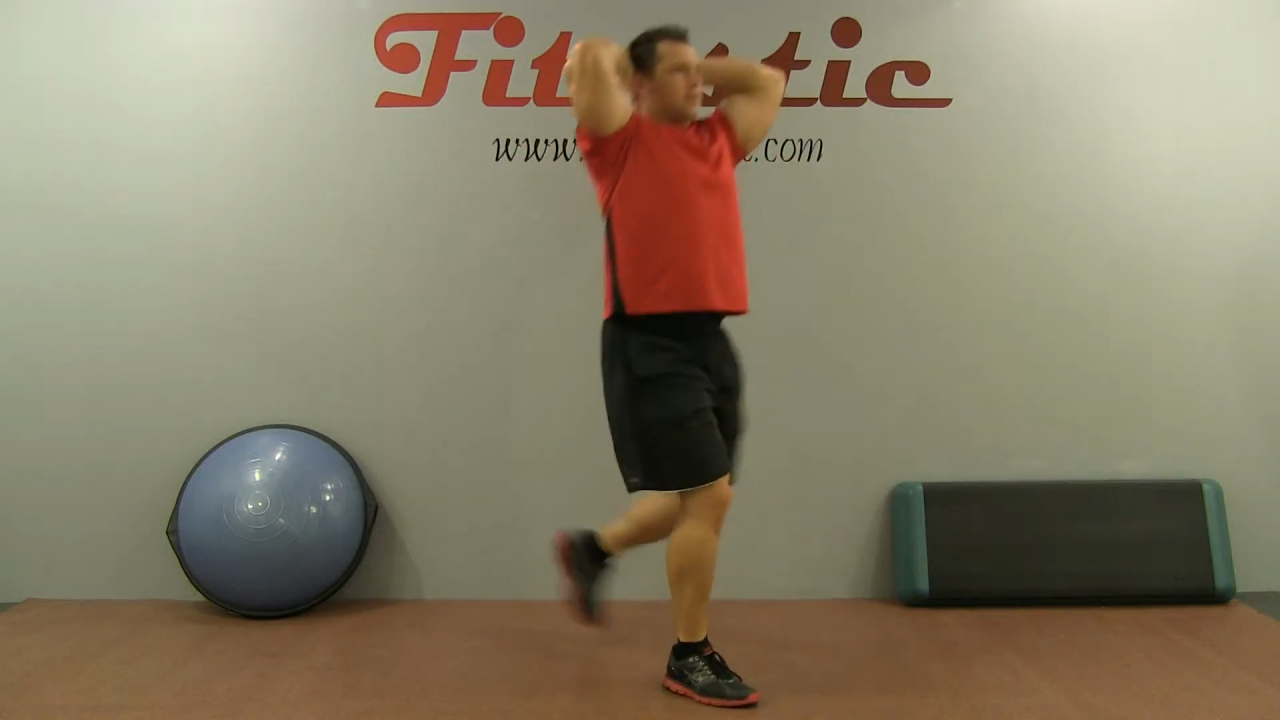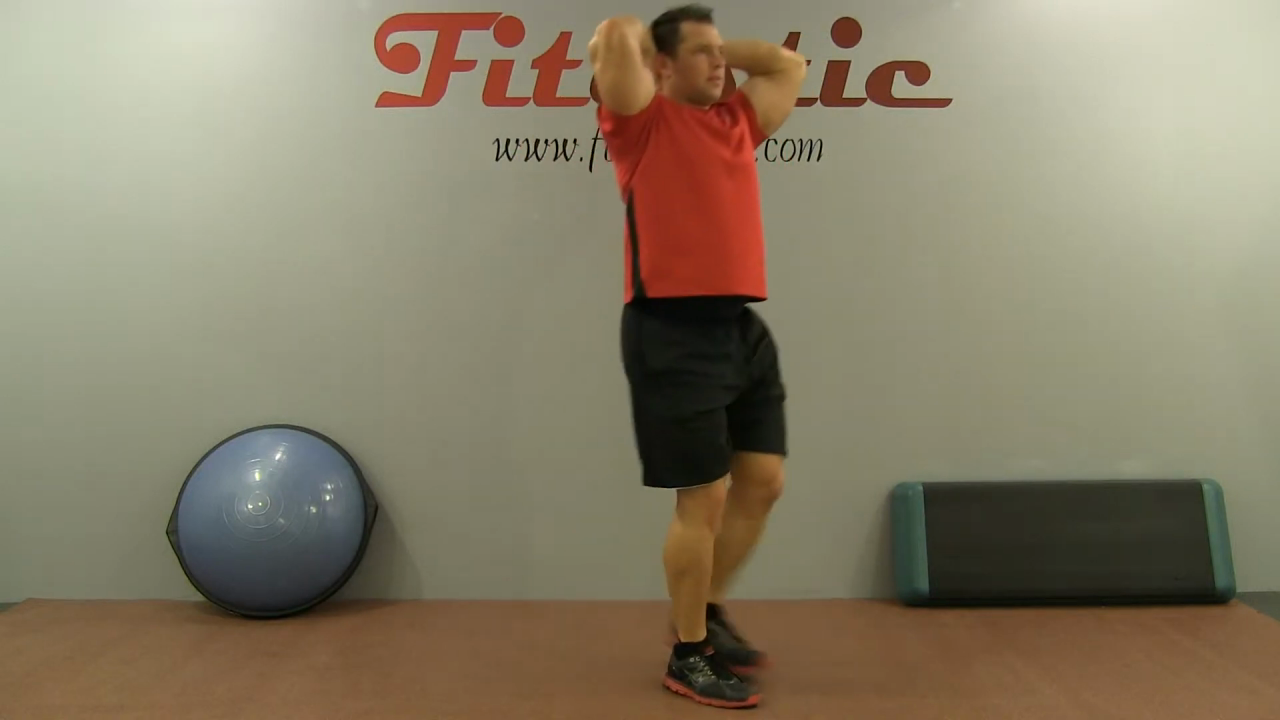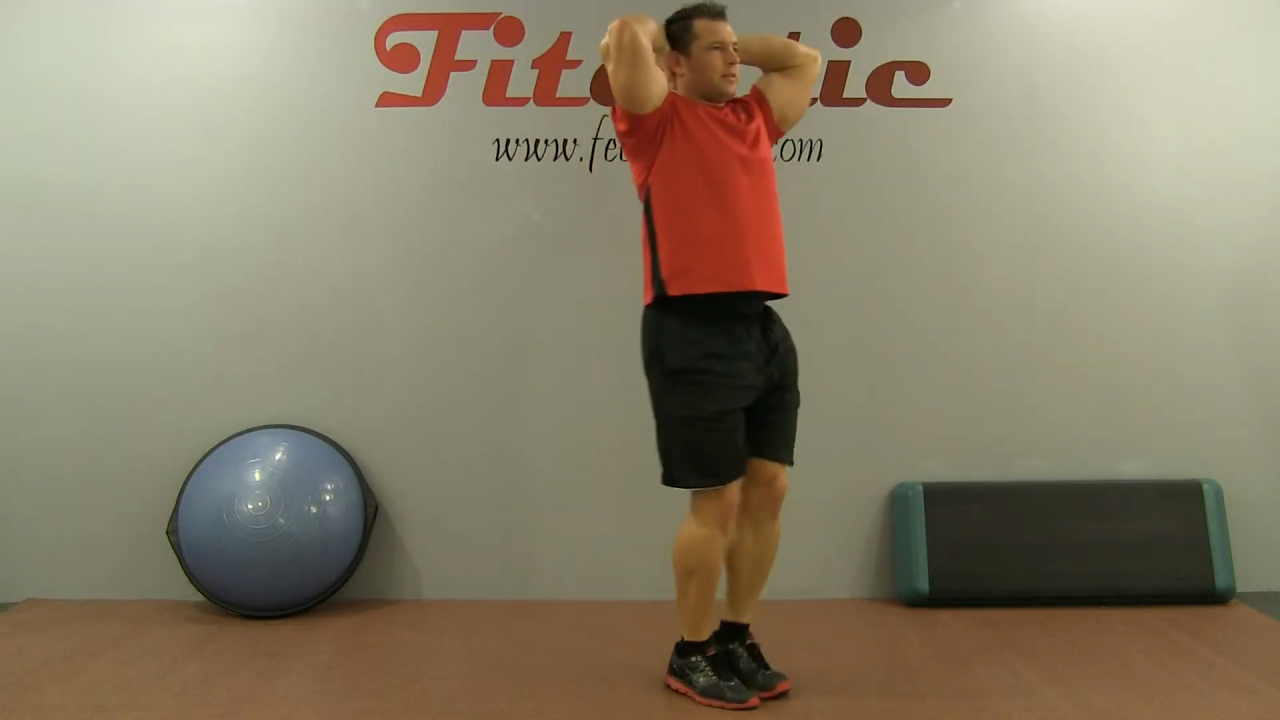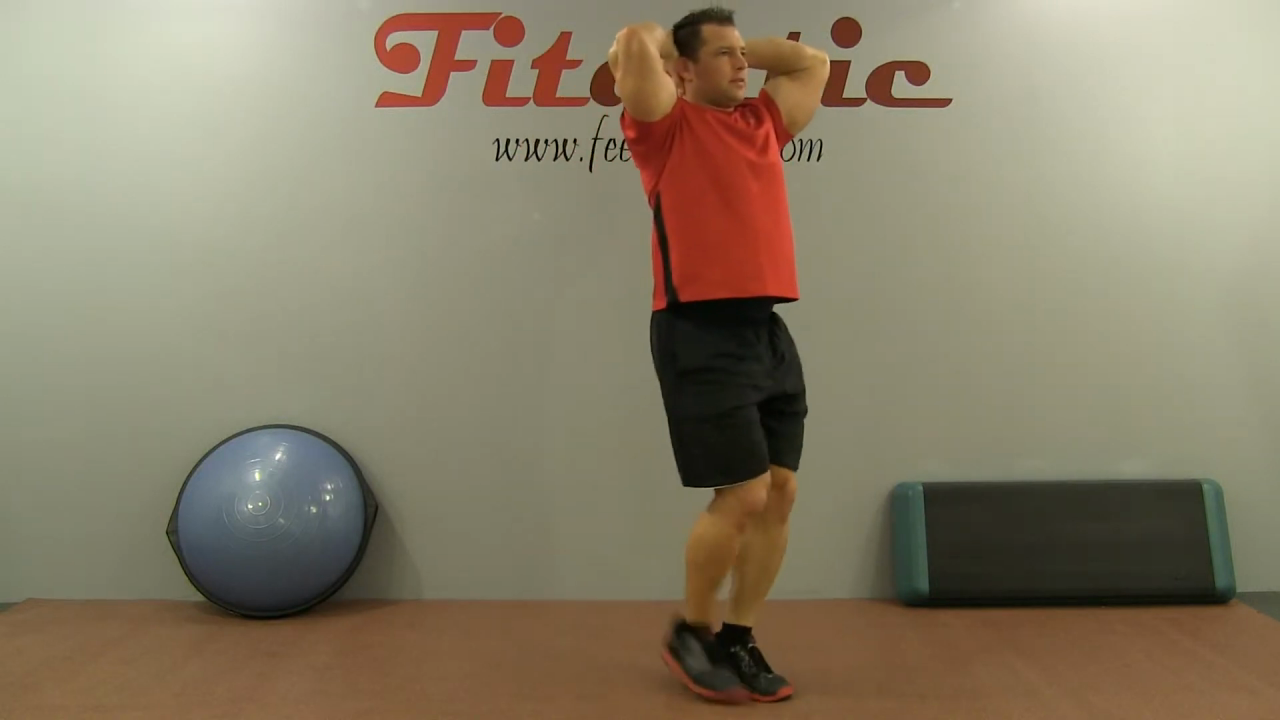
dt=0.2s
person 1, frame 1
left shoulder: (717, 139)
right shoulder: (622, 140)
left elbow: (769, 82)
right elbow: (586, 61)
left wrist: (698, 67)
right wrist: (620, 57)
left hip: (710, 337)
right hip: (649, 343)
left knee: (702, 497)
right knee: (702, 500)
left ankle: (591, 549)
right ankle: (689, 656)
person 1, frame 2
left shoulder: (738, 121)
right shoulder: (643, 122)
left elbow: (790, 66)
left hip: (742, 325)
right hip: (671, 330)
left knee: (763, 482)
right knee: (704, 499)
left ankle: (710, 613)
right ankle: (688, 656)
person 1, frame 3
left shoulder: (753, 118)
right shoulder: (658, 120)
left elbow: (805, 60)
left hip: (760, 325)
right hip: (690, 329)
left knee: (768, 492)
right knee: (719, 500)
left ankle: (734, 640)
right ankle: (690, 656)
person 1, frame 4
left shoulder: (761, 122)
right shoulder: (666, 126)
left elbow: (812, 62)
left hip: (766, 330)
right hip: (698, 333)
left knee: (777, 495)
right knee: (743, 494)
left ankle: (735, 644)
right ankle: (691, 632)
